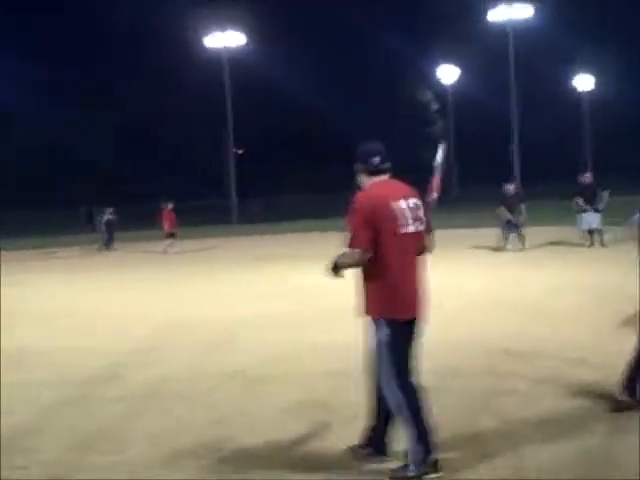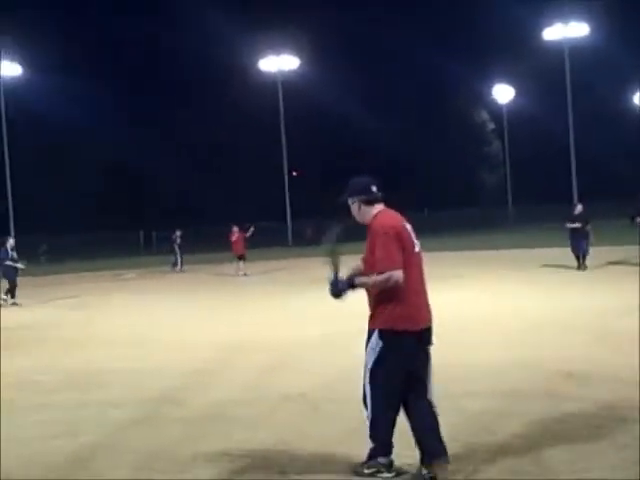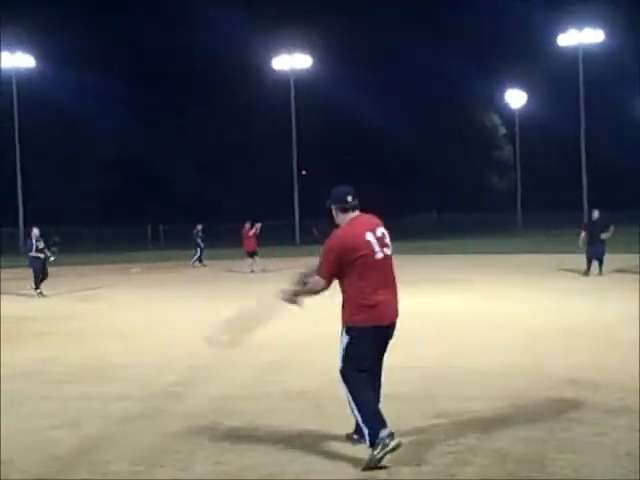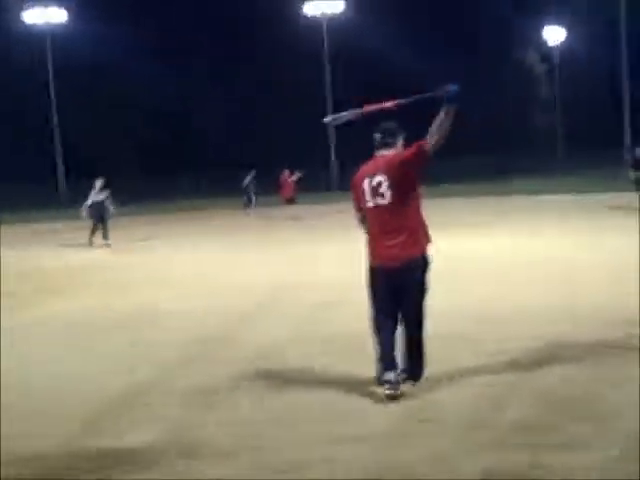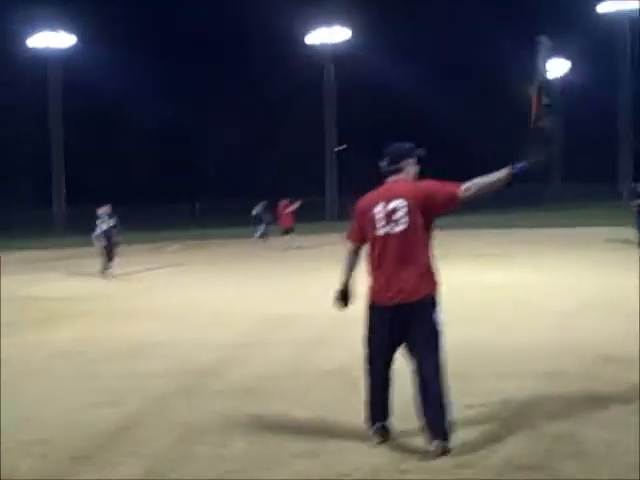
dt=0.7s
person 1, frame 1
left shoulder: (366, 199)
right shoulder: (410, 194)
left elbow: (359, 255)
right elbow: (423, 244)
left wrist: (337, 262)
left hip: (388, 303)
right hip: (408, 301)
left knee: (396, 379)
right knee: (388, 371)
right ankle: (375, 443)
person 1, frame 2
left shoulder: (382, 227)
right shoulder: (389, 222)
left elbow: (395, 276)
right elbow: (371, 267)
left wrist: (354, 282)
right wrist: (349, 278)
left hip: (393, 322)
right hip: (418, 320)
left knee: (378, 389)
right knee: (415, 391)
person 1, frame 3
left shoulder: (341, 237)
right shoulder: (374, 223)
left elbow: (321, 283)
left wrist: (296, 291)
right wrist: (310, 275)
left hip: (362, 317)
right hip: (387, 314)
left knee: (353, 374)
right knee: (369, 372)
left ankle: (380, 435)
right ankle: (365, 428)
person 1, frame 4
left shoulder: (361, 173)
right shoulder: (401, 163)
right elbow: (431, 141)
right wrist: (448, 104)
left hip: (379, 260)
right hip: (410, 257)
left knee: (385, 318)
right knee: (412, 315)
left ankle: (389, 374)
right ankle: (412, 371)
person 1, frame 5
left shoulder: (366, 203)
right shoulder: (421, 192)
left elbow: (354, 249)
right elbow: (467, 190)
left wrist: (345, 284)
right wrist: (510, 171)
left hip: (382, 298)
right hip: (418, 295)
left knee: (378, 363)
right knee: (428, 364)
left ankle: (379, 425)
right ankle: (438, 434)
